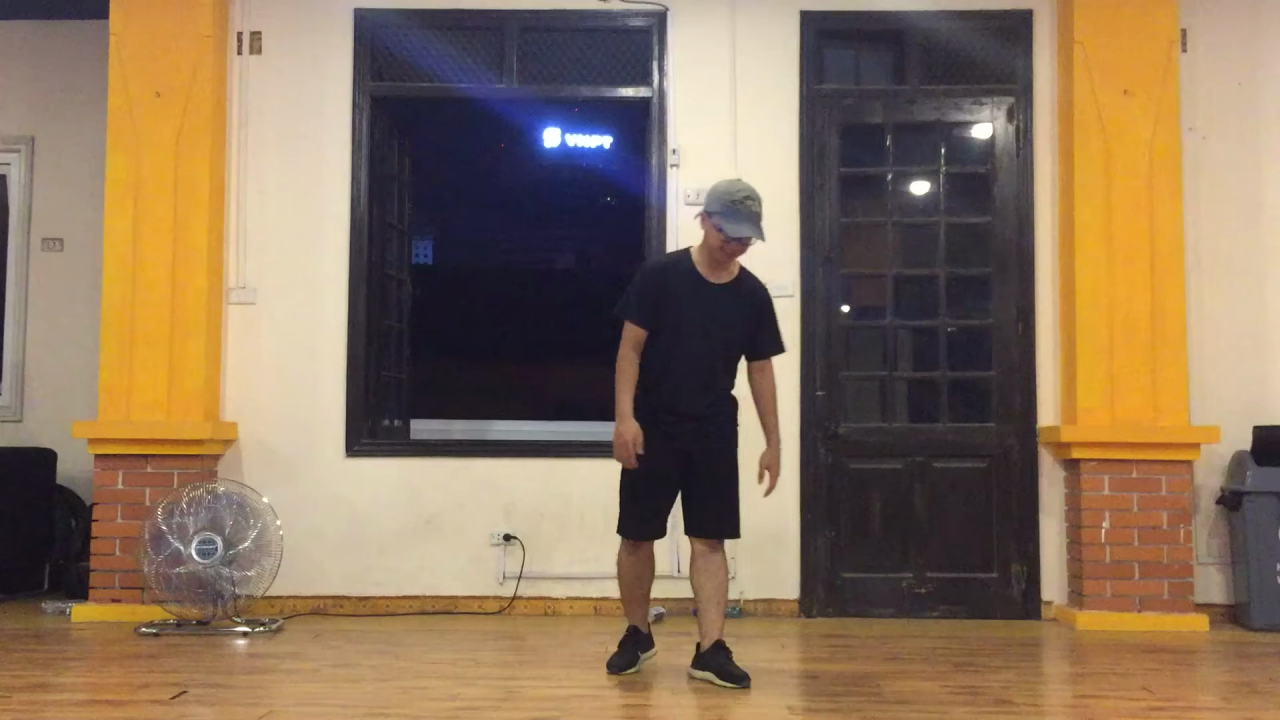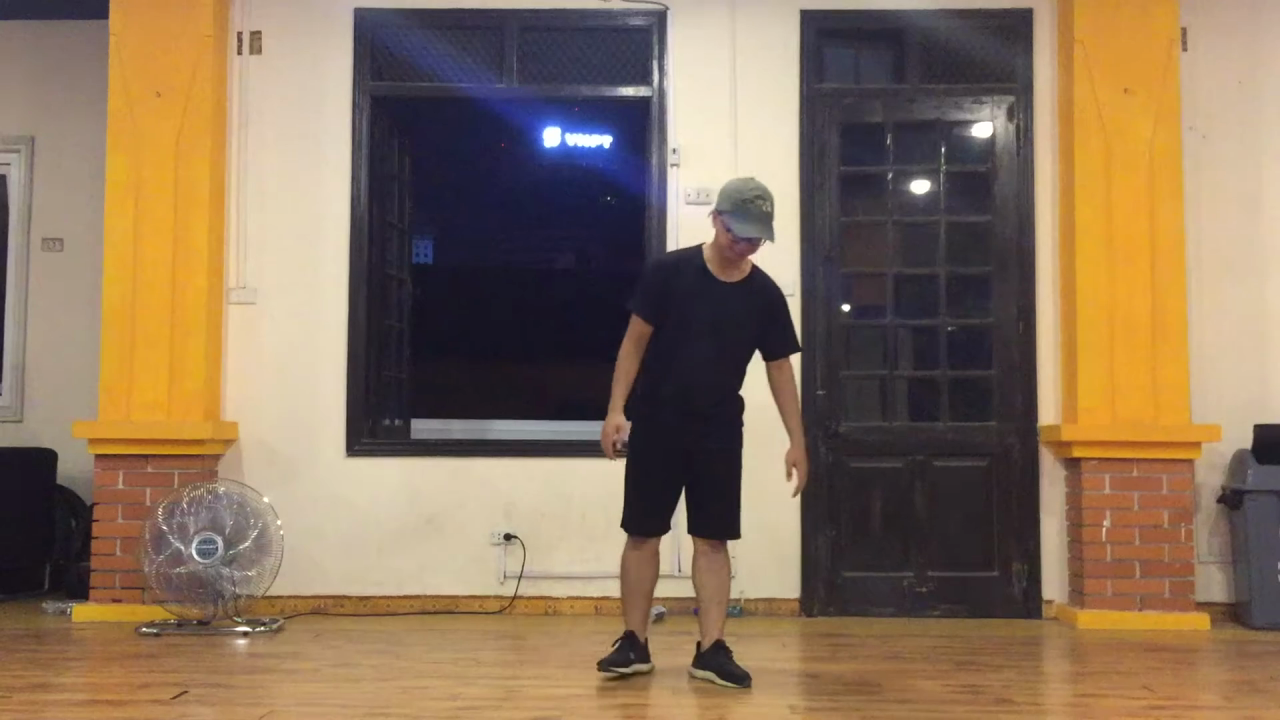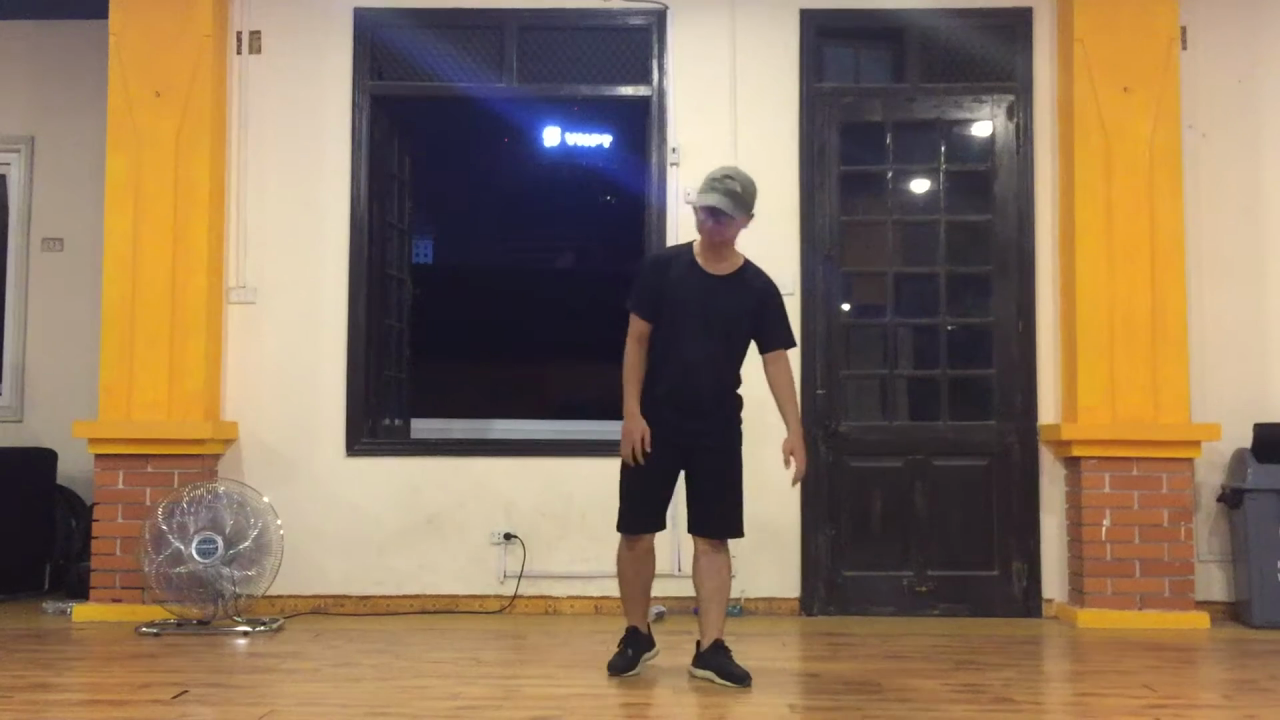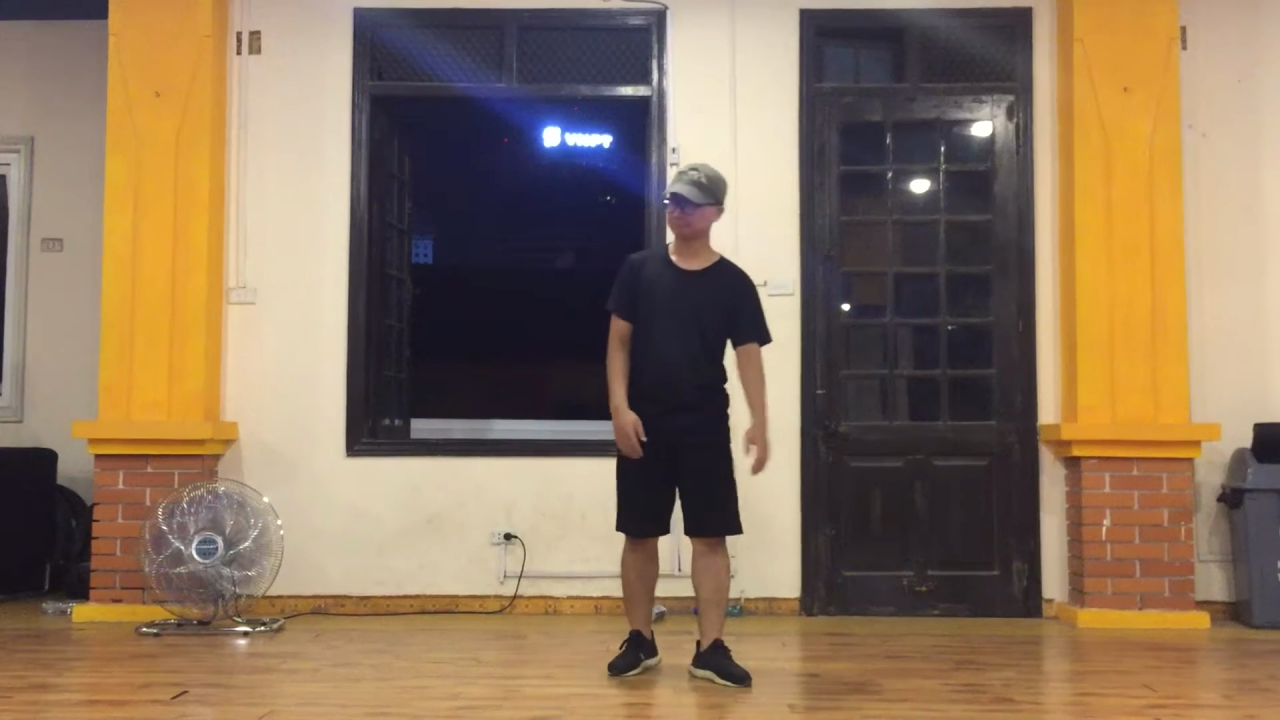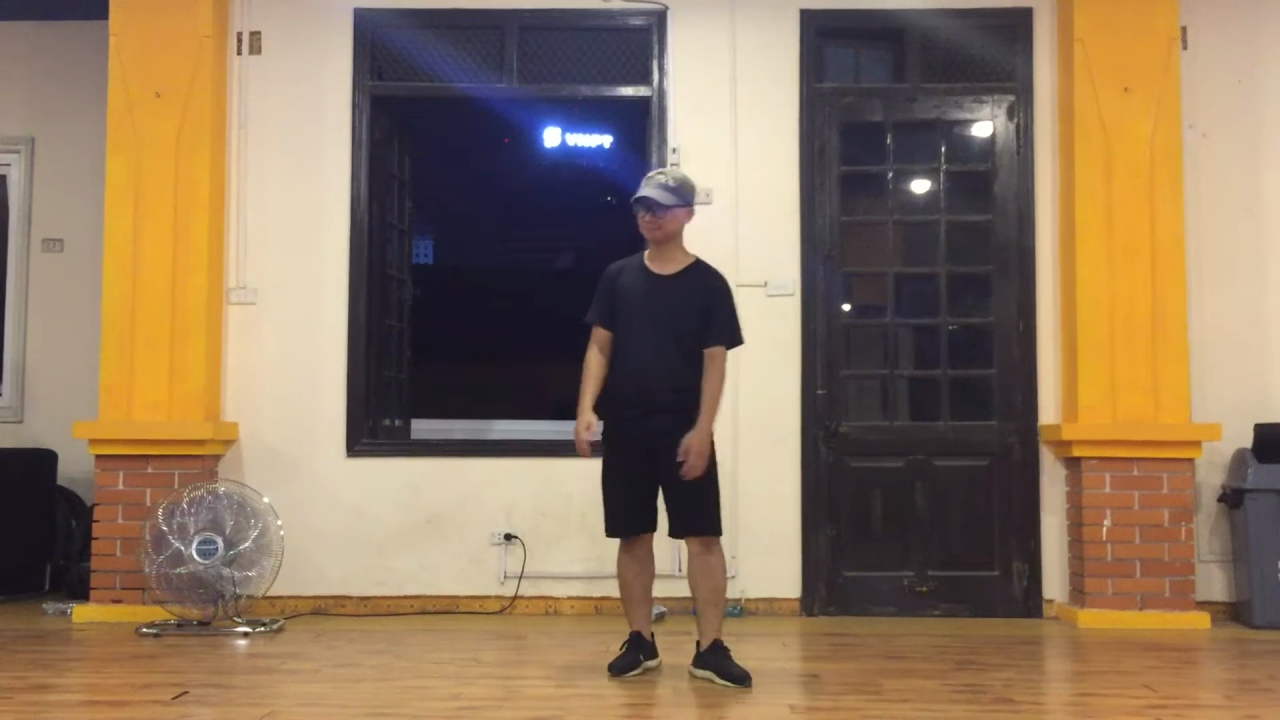
dt=0.2s
person 1, frame 1
left shoulder: (753, 294)
right shoulder: (660, 274)
left elbow: (760, 369)
right elbow: (630, 348)
left wrist: (772, 442)
right wrist: (625, 418)
left hip: (715, 432)
right hip: (654, 427)
left knee: (710, 538)
right knee: (638, 535)
left ankle: (710, 649)
right ankle: (636, 634)
person 1, frame 2
left shoulder: (765, 294)
right shoulder: (669, 271)
left elbow: (779, 368)
right elbow: (636, 341)
left wrist: (796, 439)
right wrist: (616, 409)
left hip: (719, 430)
right hip: (655, 423)
left knee: (712, 538)
right knee: (642, 532)
left ankle: (710, 649)
right ankle: (634, 640)
person 1, frame 3
left shoulder: (758, 288)
right shoulder: (662, 267)
left elbow: (776, 359)
right elbow: (637, 340)
left wrist: (794, 430)
right wrist: (631, 413)
left hip: (717, 428)
right hip: (655, 421)
left knee: (713, 537)
right knee: (636, 531)
left ankle: (710, 648)
right ankle: (637, 634)
person 1, frame 4
left shoulder: (733, 283)
right shoulder: (640, 268)
left elbow: (748, 354)
right elbow: (618, 342)
left wrist: (758, 422)
right wrist: (620, 407)
left hip: (704, 425)
right hip: (642, 423)
left knee: (710, 536)
right knee: (639, 535)
left ankle: (710, 647)
right ankle: (640, 639)
person 1, frame 5
left shoulder: (709, 284)
right shoulder: (618, 276)
left elbow: (715, 362)
right elbow: (599, 348)
left wrist: (704, 430)
right wrist: (586, 410)
left hip: (684, 428)
right hip: (624, 428)
left knee: (703, 536)
right knee: (633, 536)
left ankle: (710, 648)
right ankle: (640, 640)
